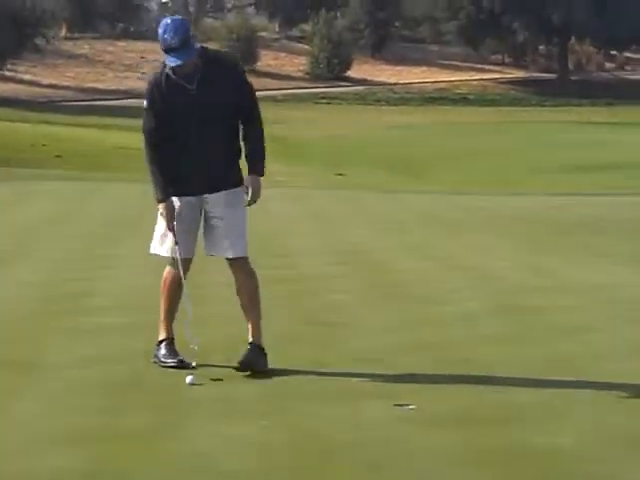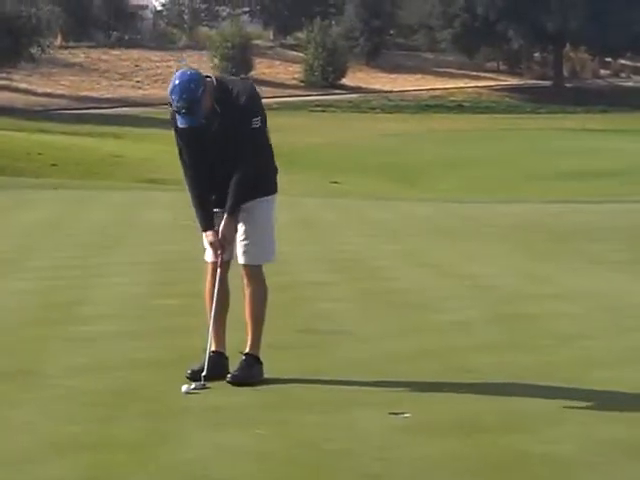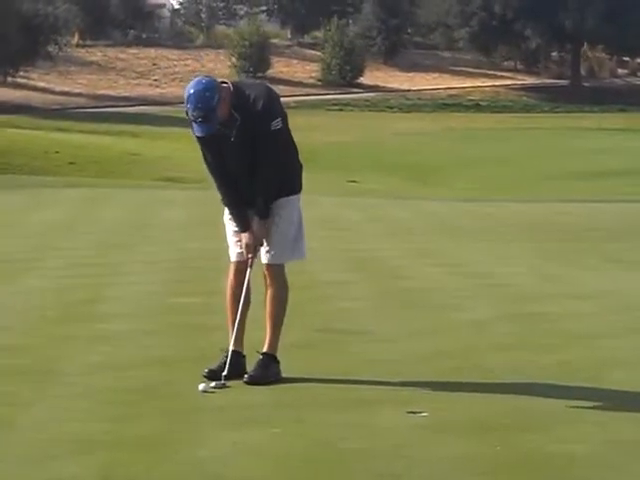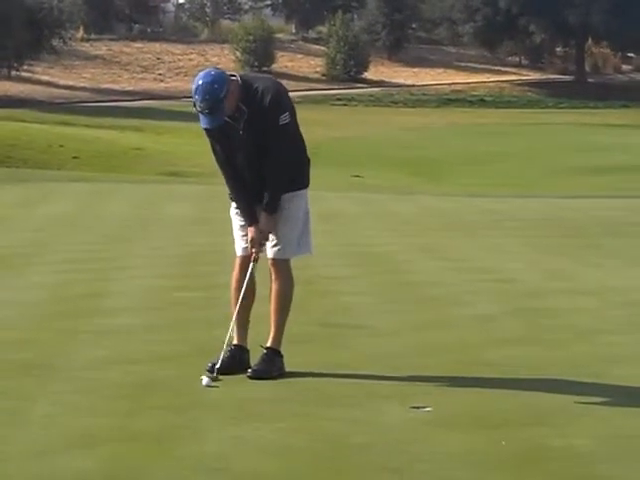
dt=0.7s
person 1, frame 1
left shoulder: (227, 69)
right shoulder: (158, 85)
left elbow: (251, 121)
right elbow: (154, 144)
left wrist: (256, 171)
right wrist: (162, 196)
left hip: (225, 185)
right hip: (180, 188)
left knee: (238, 260)
right knee: (177, 262)
left ankle: (256, 345)
right ankle: (164, 341)
person 1, frame 2
left shoulder: (244, 98)
right shoulder: (180, 114)
left elbow: (248, 163)
right elbow: (193, 171)
left wrist: (231, 215)
right wrist: (207, 223)
left hip: (253, 191)
right hip: (214, 195)
left knee: (251, 269)
right knee: (215, 268)
left ankle: (252, 357)
right ankle: (217, 354)
person 1, frame 3
left shoulder: (263, 102)
right shoulder: (202, 118)
left elbow: (272, 164)
right elbow: (220, 175)
left wrist: (261, 216)
right wrist: (243, 224)
left hip: (277, 192)
right hip: (238, 196)
left knee: (273, 268)
right knee: (237, 268)
left ankle: (270, 357)
right ankle: (235, 354)
person 1, frame 4
left shoulder: (271, 96)
right shoulder: (211, 110)
left elbow: (281, 159)
right elbow: (228, 168)
left wrist: (269, 211)
right wrist: (250, 218)
left hip: (285, 187)
right hip: (245, 192)
left knee: (278, 263)
right knee: (242, 262)
left ankle: (274, 351)
right ankle: (239, 348)
